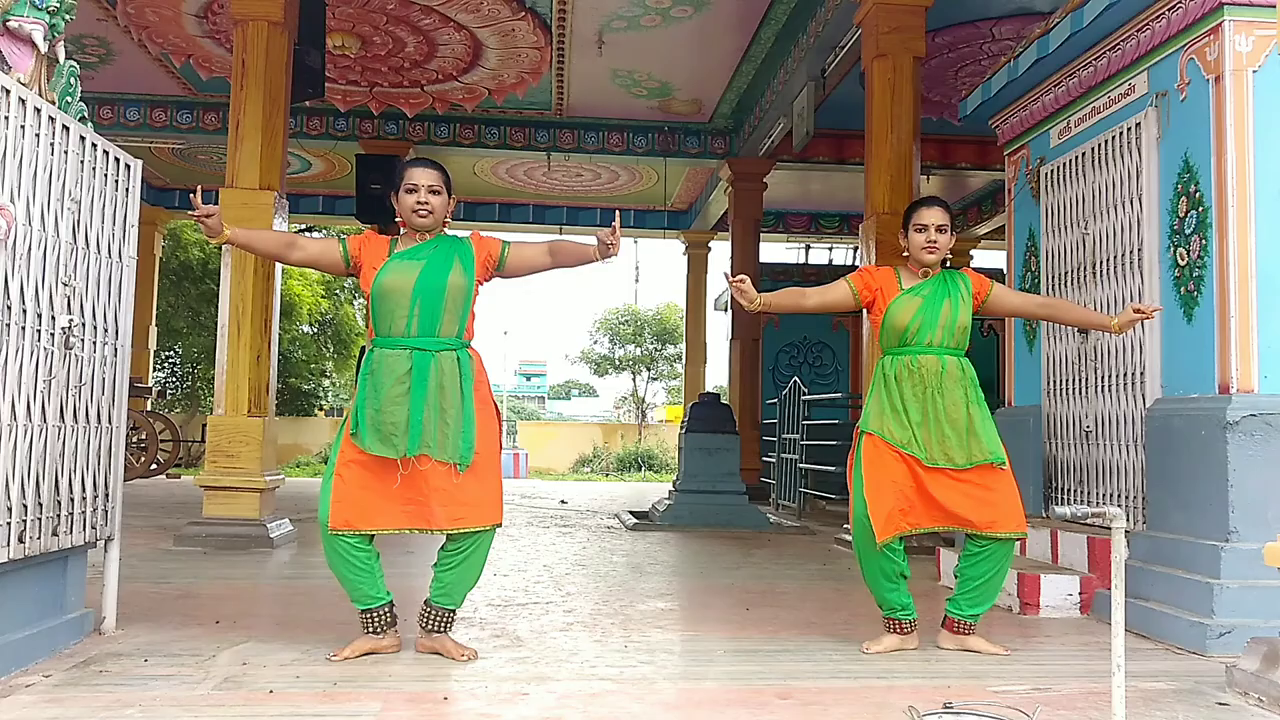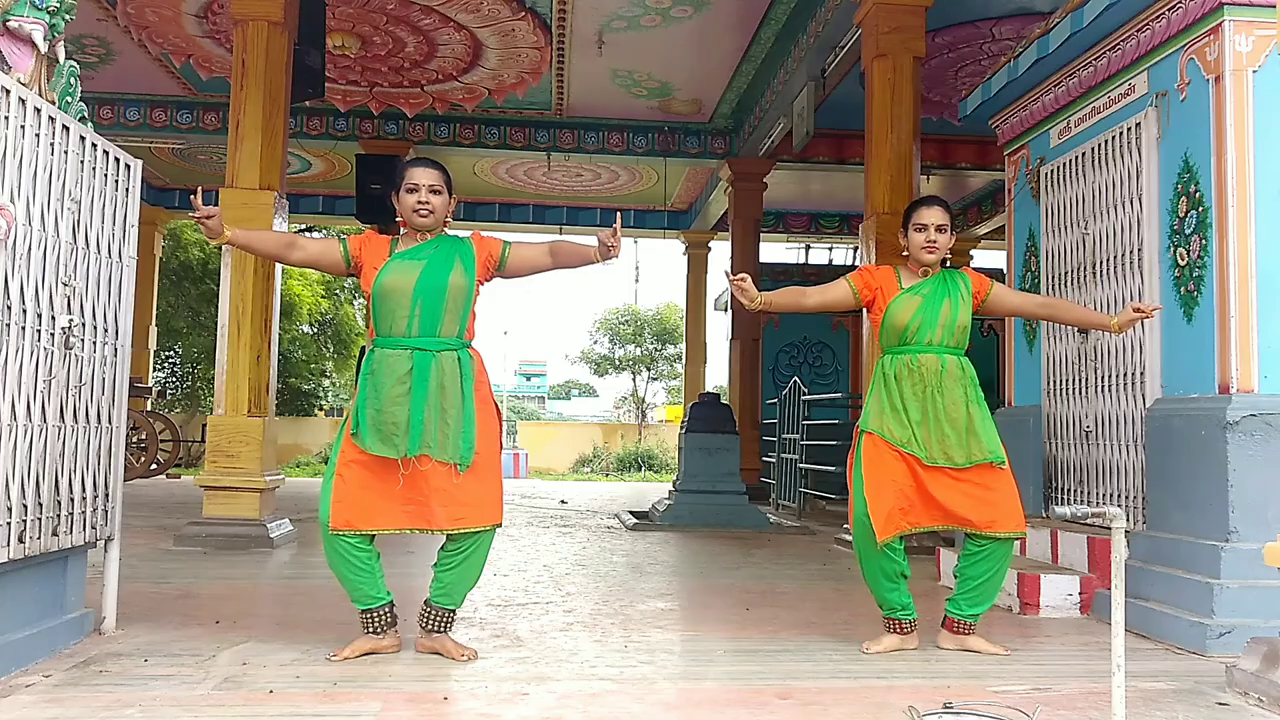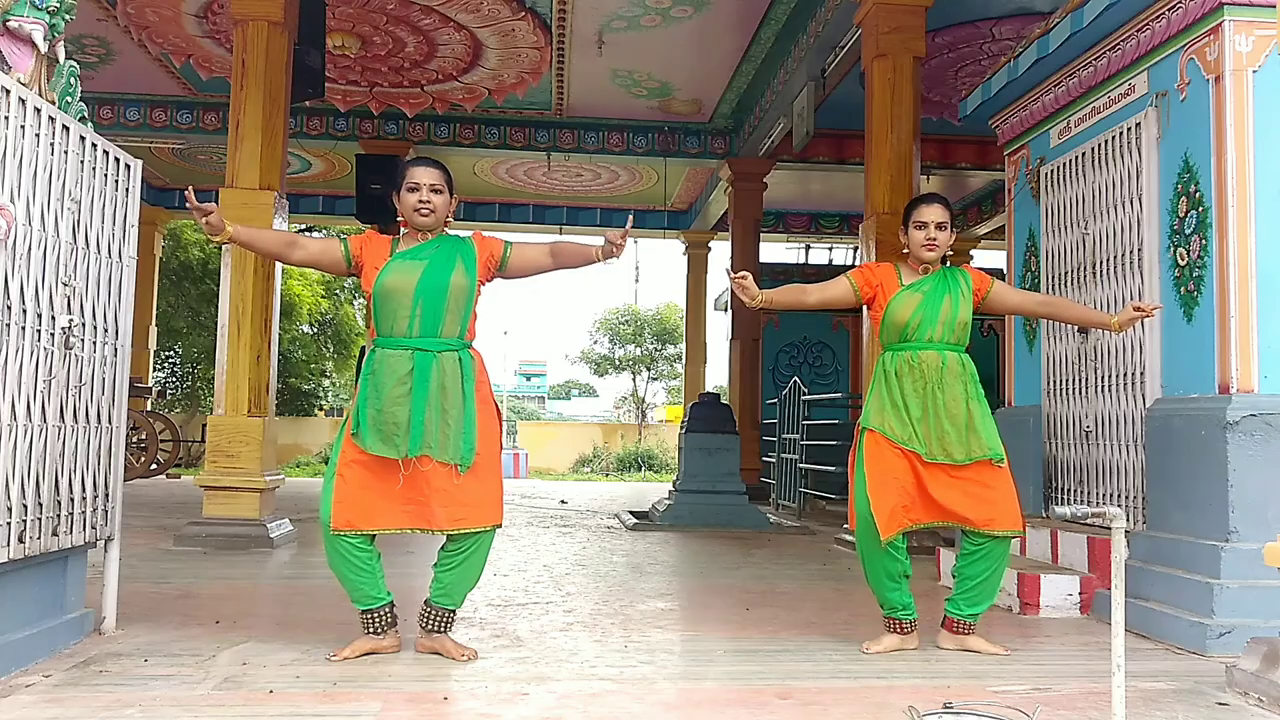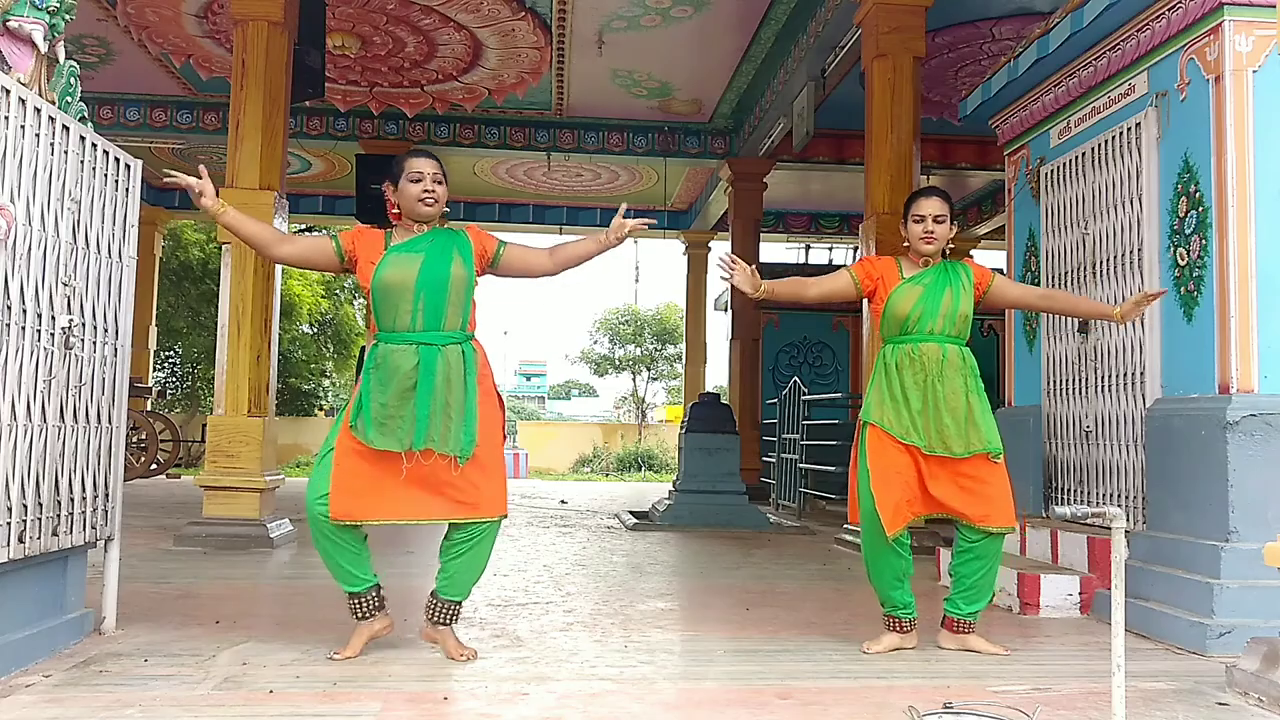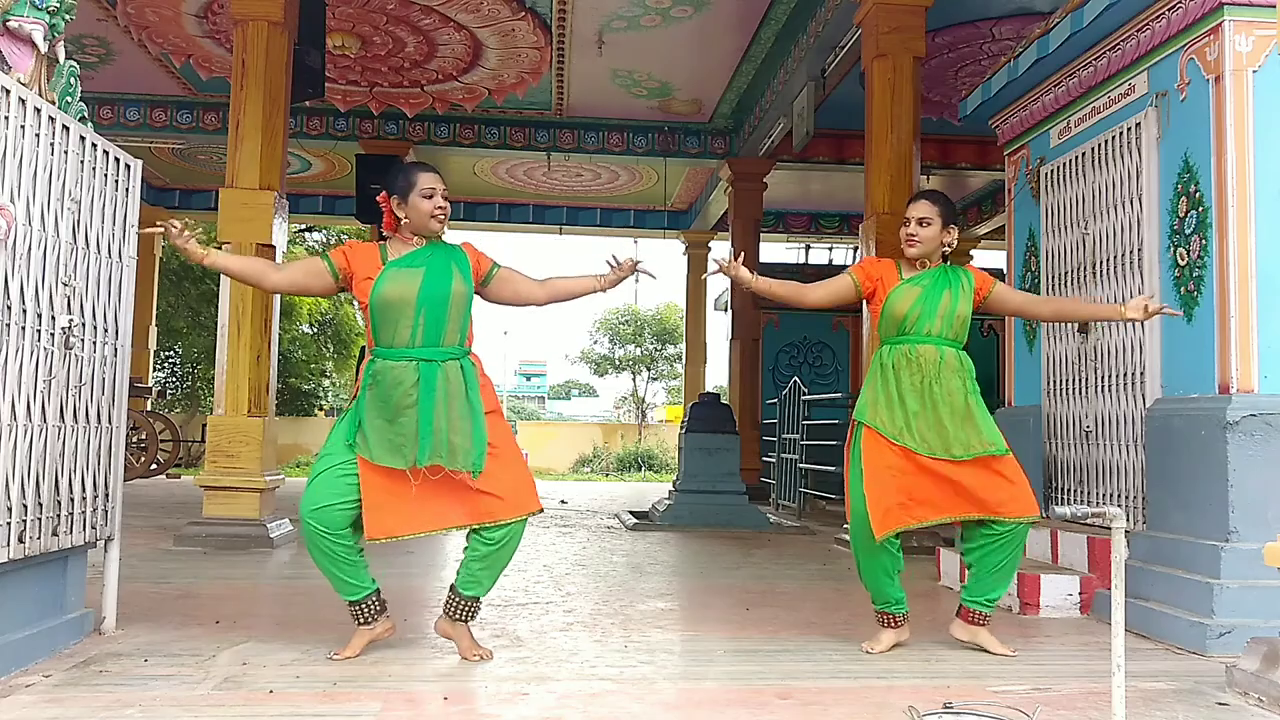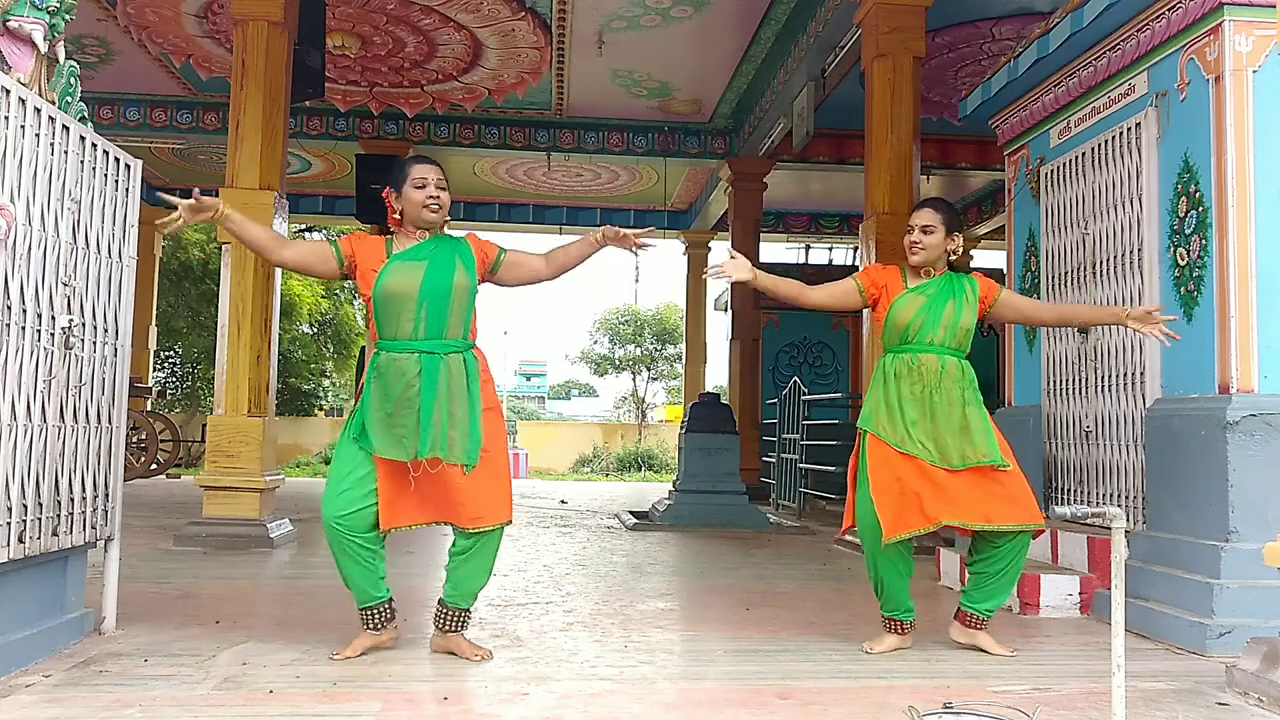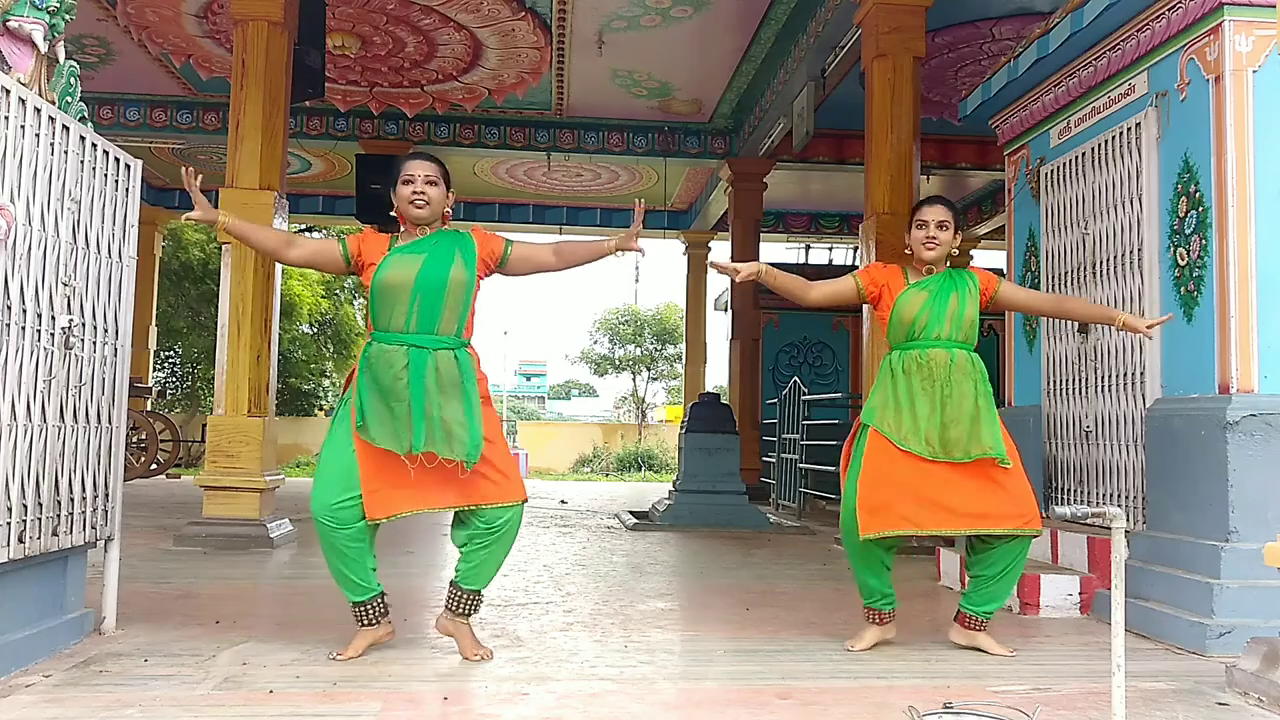
dt=0.2s
person 1, frame 1
left shoulder: (473, 251)
right shoulder: (370, 249)
left elbow: (548, 254)
right elbow: (294, 247)
left wrist: (595, 250)
right wrist: (227, 232)
left hip: (454, 396)
right hip: (384, 395)
left knee: (473, 514)
right knee: (342, 513)
left ankle: (435, 627)
right ankle: (379, 627)
person 1, frame 2
left shoulder: (474, 251)
right shoulder: (371, 249)
left elbow: (549, 254)
right elbow: (295, 248)
left wrist: (596, 251)
right wrist: (227, 234)
left hip: (454, 397)
right hip: (384, 395)
left knee: (472, 513)
right knee: (342, 511)
left ankle: (435, 627)
right ankle: (379, 627)
person 1, frame 3
left shoulder: (475, 250)
right shoulder: (371, 249)
left elbow: (550, 254)
right elbow: (295, 247)
left wrist: (601, 249)
right wrist: (226, 229)
left hip: (455, 396)
right hip: (385, 395)
left knee: (471, 514)
right knee: (344, 512)
left ankle: (435, 627)
right ankle: (379, 628)
person 1, frame 4
left shoulder: (470, 243)
right shoulder: (365, 243)
left elbow: (547, 260)
right elbow: (284, 246)
left wrist: (610, 238)
right wrist: (217, 209)
left hip: (458, 388)
right hip: (386, 390)
left knee: (477, 508)
right knee: (329, 502)
left ankle: (441, 619)
right ankle: (370, 613)
person 1, frame 5
left shoulder: (465, 259)
right shoulder: (359, 258)
left elbow: (536, 292)
right elbow: (275, 276)
left wrist: (606, 280)
right wrist: (200, 251)
left hip: (460, 401)
right hip: (384, 404)
left knee: (506, 510)
right knee: (320, 515)
left ankle: (458, 616)
right ankle: (371, 616)
person 1, frame 6
left shoulder: (471, 251)
right shoulder: (365, 251)
left elbow: (544, 265)
right elbow: (283, 251)
left wrist: (602, 238)
right wrist: (220, 212)
left hip: (460, 396)
right hip: (387, 397)
left knee: (482, 515)
right knee: (345, 512)
left ankle: (450, 628)
right ankle: (379, 622)
person 1, frame 7
left shoulder: (475, 245)
right shoulder: (370, 246)
left elbow: (551, 255)
right elbow: (290, 248)
left wrist: (612, 244)
right wrist: (220, 217)
left hip: (451, 390)
right hip: (379, 390)
left knee: (499, 501)
right knee: (333, 506)
left ankle: (458, 613)
right ankle: (373, 619)
person 2, frame 1
left shoulder: (968, 285)
right shoulder: (876, 281)
left elbow: (1040, 306)
right elbow: (810, 297)
left wrist: (1113, 322)
right wrist: (759, 301)
left hip: (958, 415)
right hip: (894, 413)
left knee: (997, 518)
right knee: (874, 519)
left ankle: (960, 624)
right ankle: (900, 625)
person 2, frame 2
left shoulder: (968, 285)
right shoulder: (876, 280)
left elbow: (1041, 306)
right elbow: (810, 298)
left wrist: (1113, 322)
right wrist: (759, 301)
left hip: (957, 414)
right hip: (894, 412)
left knee: (995, 517)
right knee: (874, 518)
left ankle: (960, 625)
right ankle: (900, 625)
person 2, frame 3
left shoulder: (969, 282)
right shoulder: (876, 277)
left elbow: (1041, 304)
right elbow: (811, 295)
left wrist: (1113, 321)
right wrist: (760, 298)
left hip: (957, 410)
right hip: (895, 409)
left knee: (990, 515)
right knee: (878, 515)
left ankle: (960, 625)
right ankle: (900, 624)
person 2, frame 4
left shoulder: (969, 276)
right shoulder: (878, 270)
left elbow: (1041, 297)
right elbow: (810, 289)
left wrist: (1116, 311)
right wrist: (758, 286)
left hip: (957, 405)
right hip: (895, 404)
left knee: (984, 512)
right knee: (883, 511)
left ankle: (959, 625)
right ankle: (899, 624)
person 2, frame 5
left shoulder: (969, 281)
right shoulder: (877, 272)
left elbow: (1042, 306)
right elbow: (809, 294)
left wrist: (1121, 312)
right wrist: (752, 282)
left hip: (954, 406)
right hip: (890, 406)
left knee: (1008, 505)
right knee: (872, 512)
left ankle: (972, 616)
right ankle: (892, 619)
person 2, frame 6
left shoulder: (974, 289)
right shoulder: (882, 280)
left elbow: (1047, 312)
right elbow: (812, 296)
left wrist: (1126, 317)
right wrist: (755, 277)
left hip: (958, 414)
right hip: (895, 414)
left knee: (1011, 515)
right knee: (882, 518)
left ankle: (972, 620)
right ankle: (899, 625)
person 2, frame 7
left shoulder: (975, 282)
right shoulder: (883, 277)
left elbow: (1049, 302)
right elbow: (811, 291)
left wrist: (1121, 320)
right wrist: (759, 272)
left hip: (966, 410)
right hip: (901, 409)
left knee: (1011, 517)
right knee: (862, 510)
left ankle: (971, 621)
right ankle: (880, 615)
